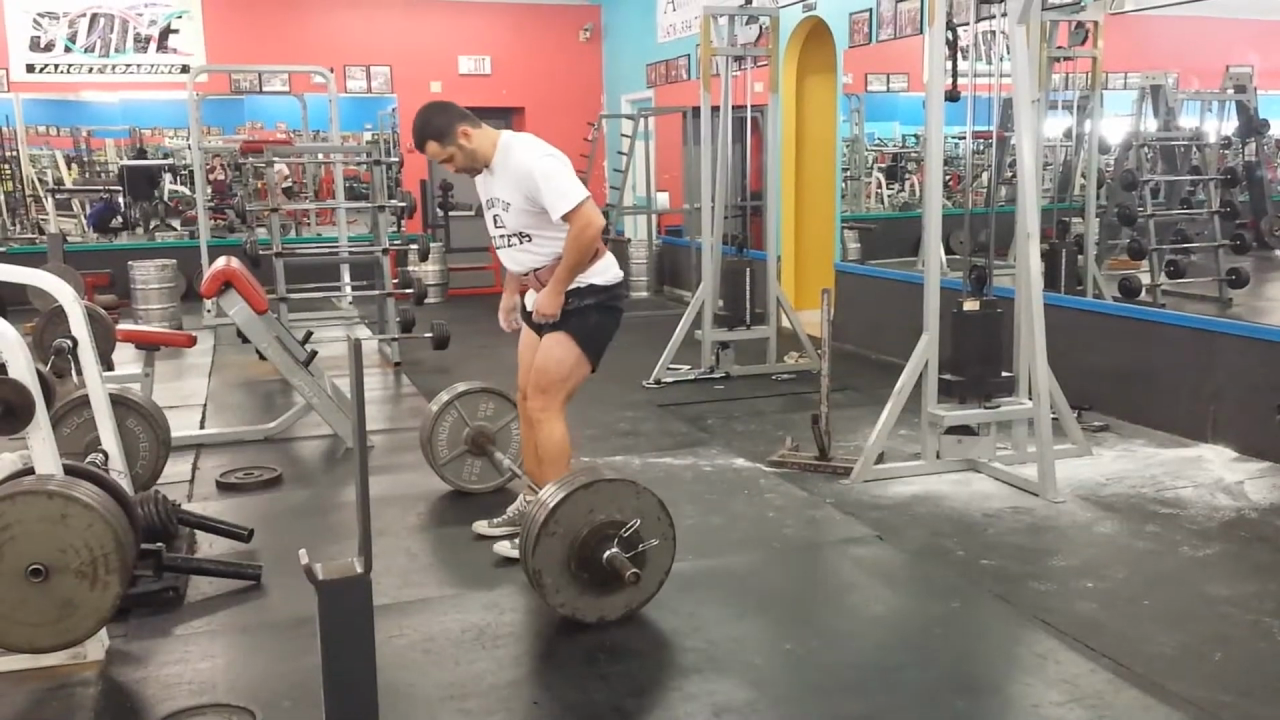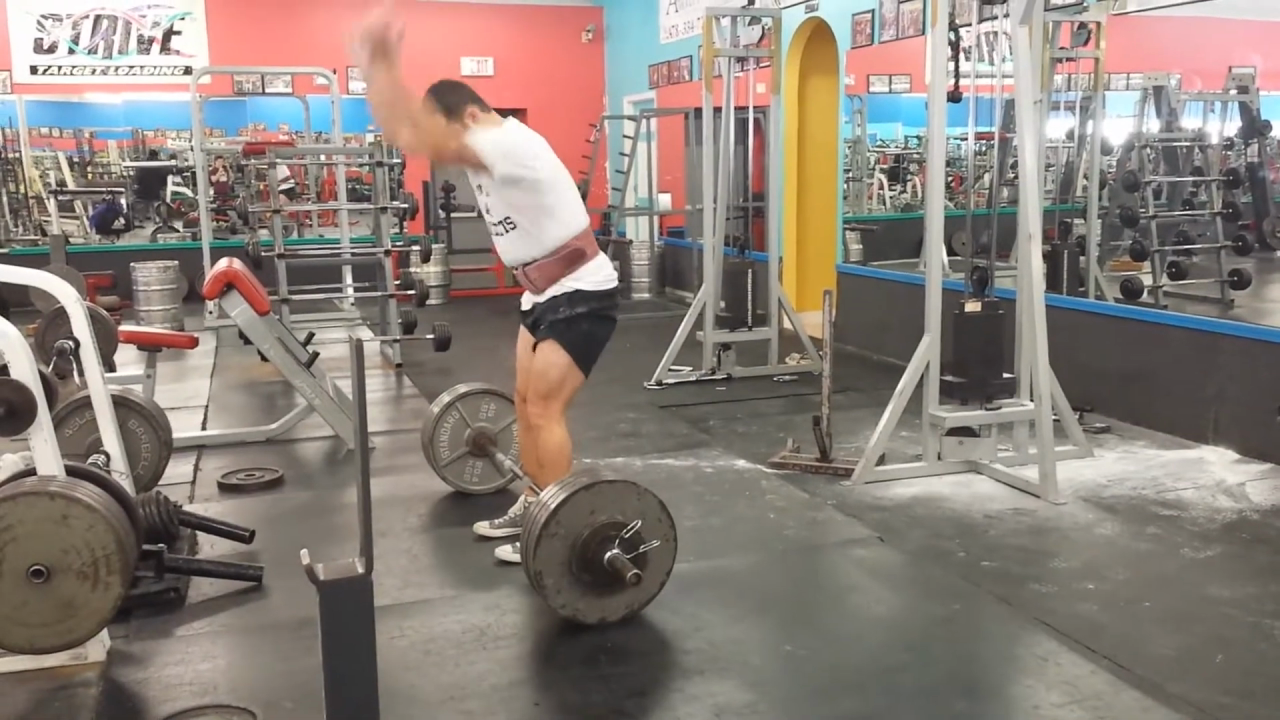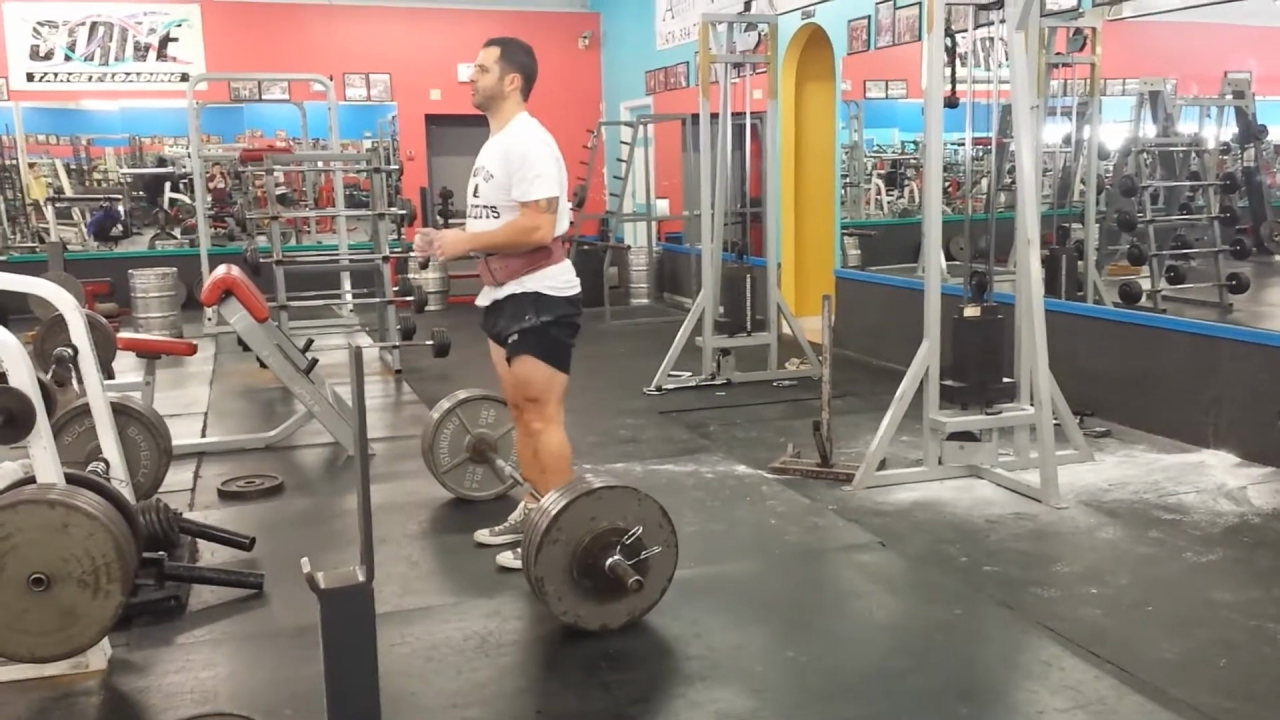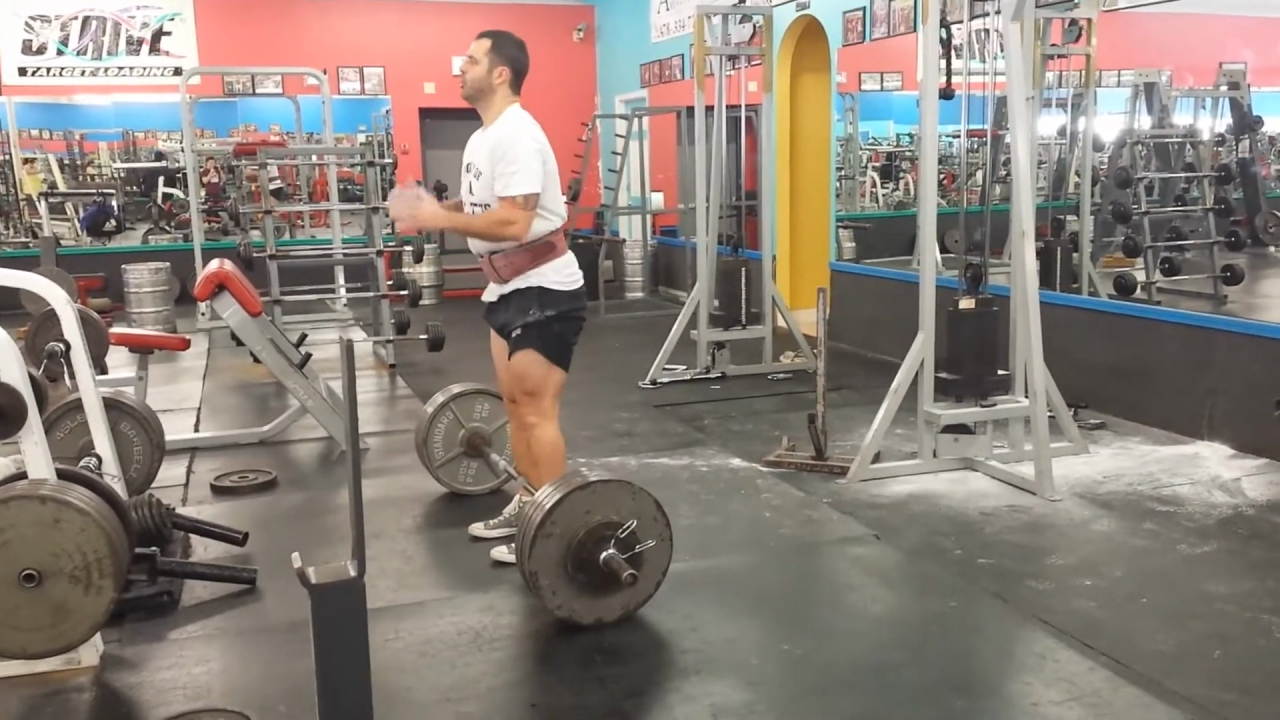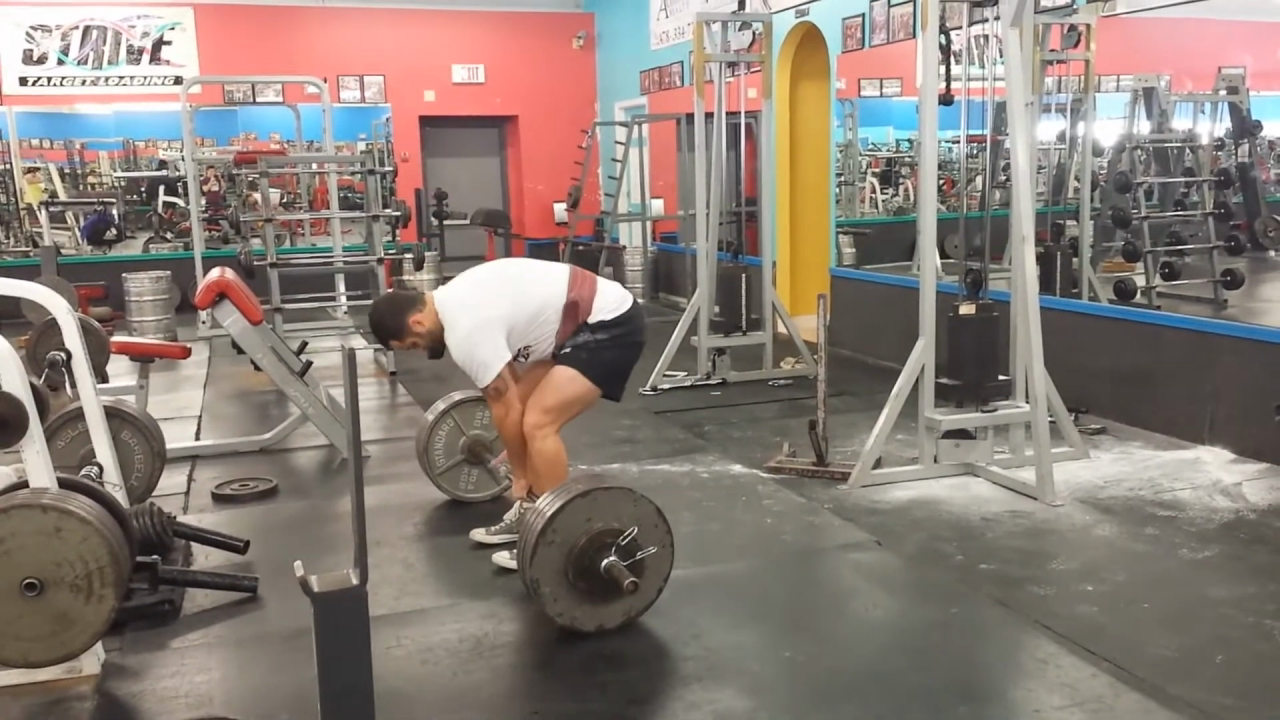
dt=1s
person 1, frame 1
left shoulder: (531, 159)
right shoulder: (485, 171)
left elbow: (589, 223)
left wrist: (556, 290)
right wrist: (512, 291)
left hip: (586, 293)
right hip: (545, 294)
left knee: (544, 404)
right knee: (527, 401)
right ankle: (533, 503)
person 1, frame 2
left shoulder: (508, 143)
right shoulder: (485, 150)
left elbow: (434, 143)
right elbow: (409, 133)
left wrist: (385, 63)
right wrist: (379, 64)
left hip: (582, 293)
right hip: (545, 294)
left knee: (543, 410)
right knee: (526, 403)
right ankle: (532, 503)
person 1, frame 3
left shoulder: (527, 142)
right shoulder: (497, 144)
left elbow: (537, 228)
left wrist: (464, 242)
right wrist: (450, 235)
left hip: (539, 298)
right hip: (506, 296)
left knee: (542, 418)
right knee: (522, 413)
right ankle: (533, 511)
person 1, frame 4
left shoulder: (514, 136)
right shoulder: (485, 137)
left elbow: (513, 222)
left wrist: (438, 220)
right wrist: (435, 205)
left hip: (543, 291)
right hip: (509, 291)
left knee: (536, 412)
right knee: (515, 404)
right ankle: (528, 505)
person 1, frame 5
left shoulder: (465, 333)
right shoulder: (452, 299)
left elbow: (505, 406)
left wrist: (519, 475)
left hip: (609, 326)
right hip: (590, 318)
left knee: (539, 422)
right knee: (527, 409)
right ankle: (529, 513)
